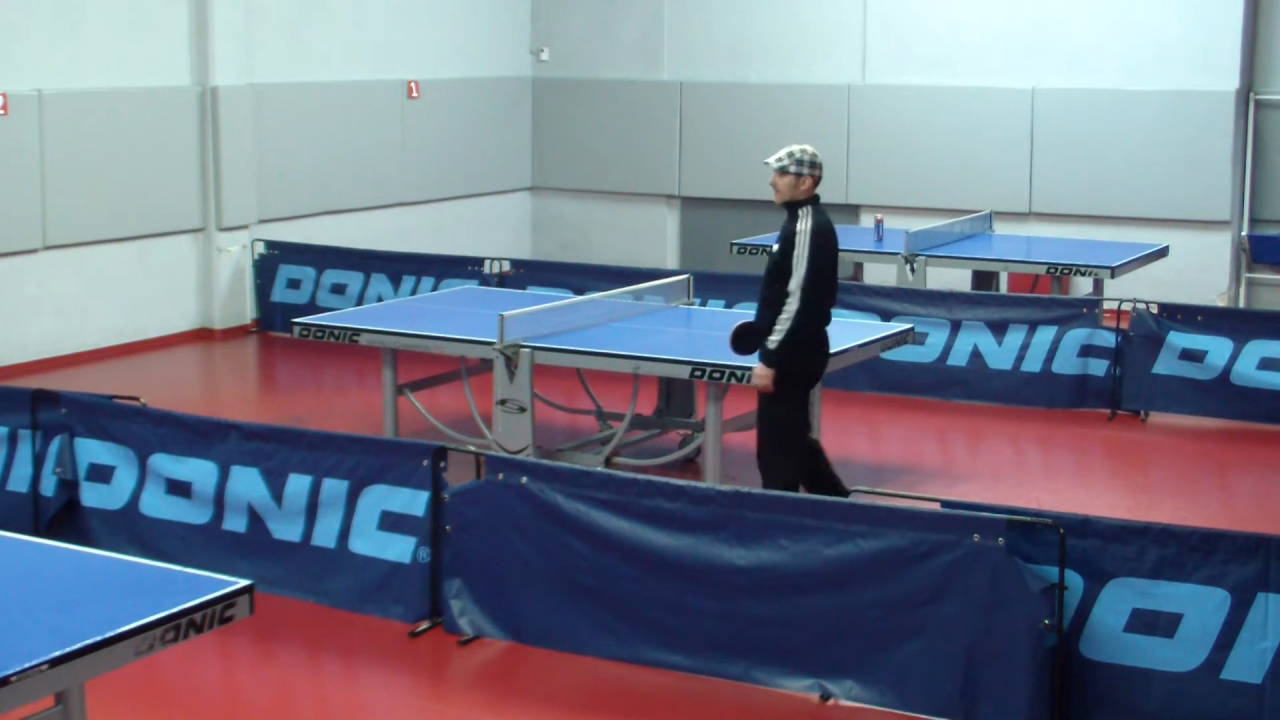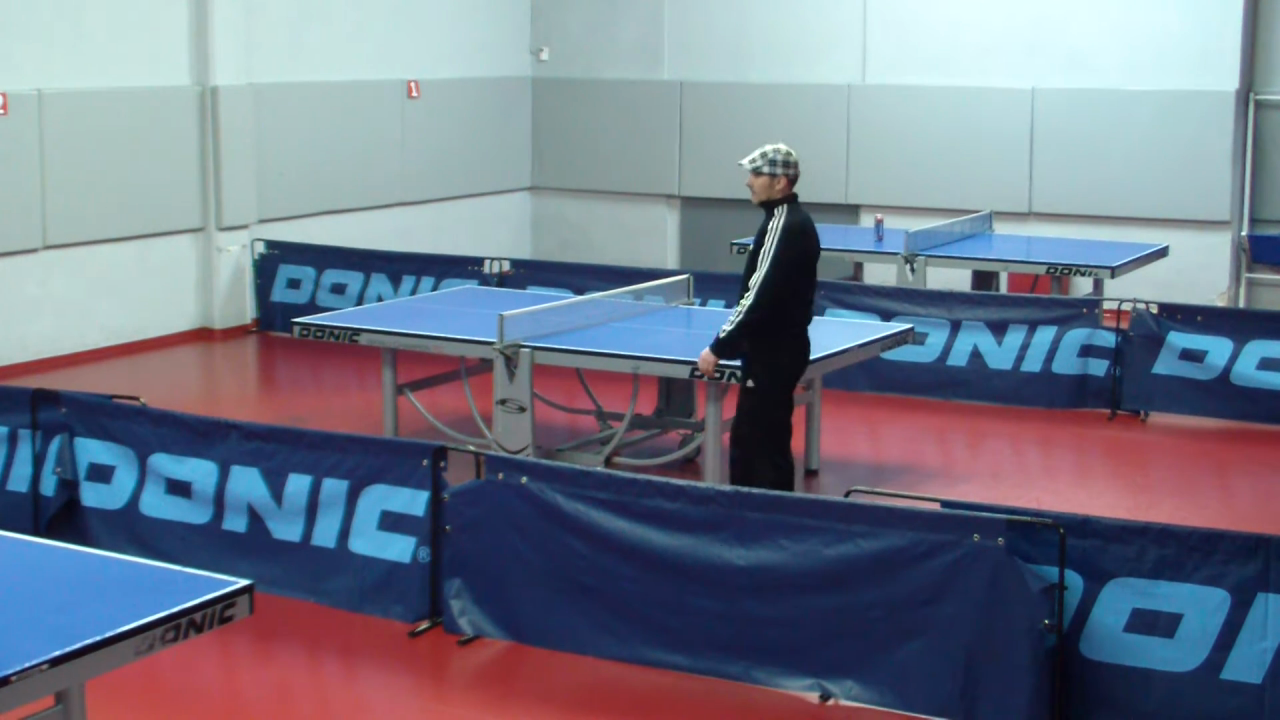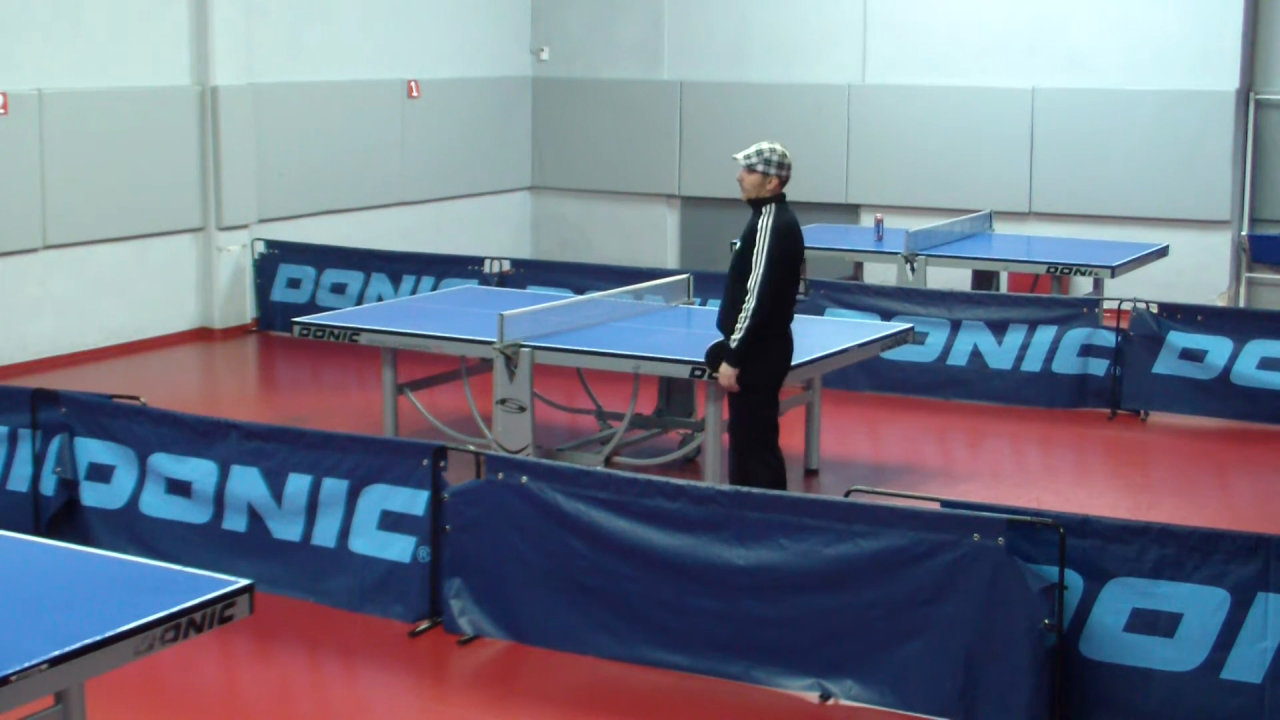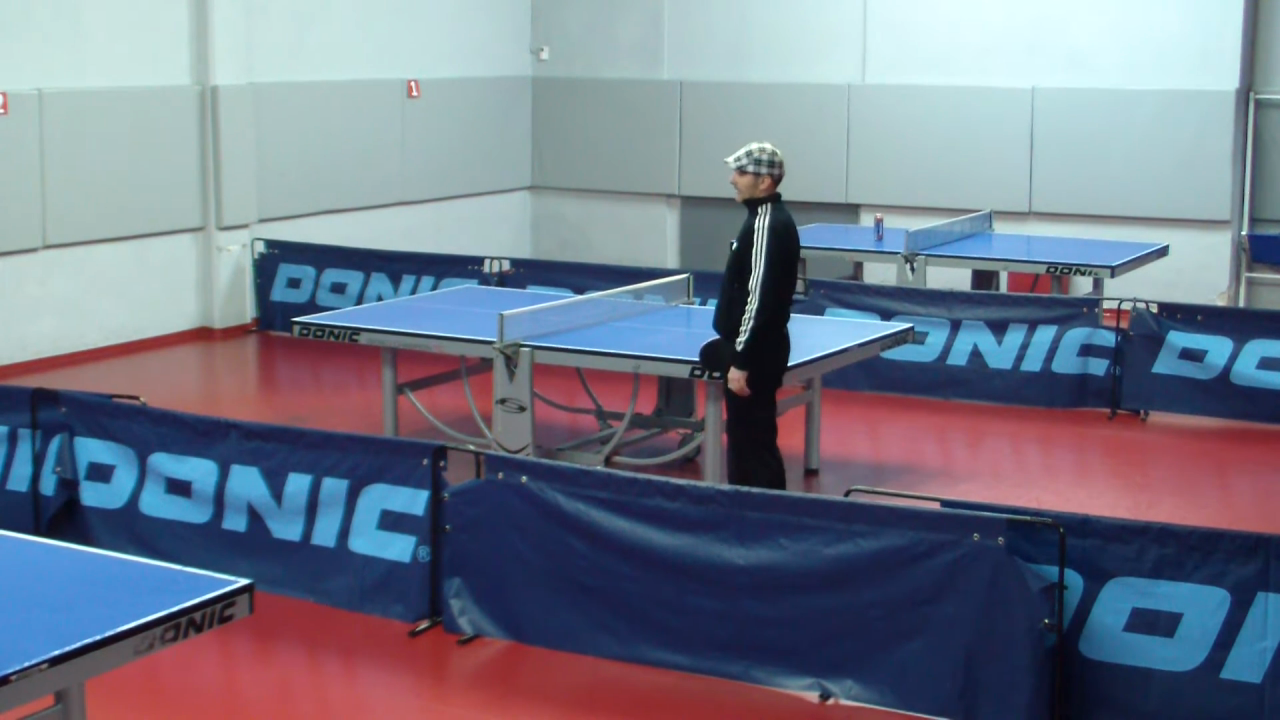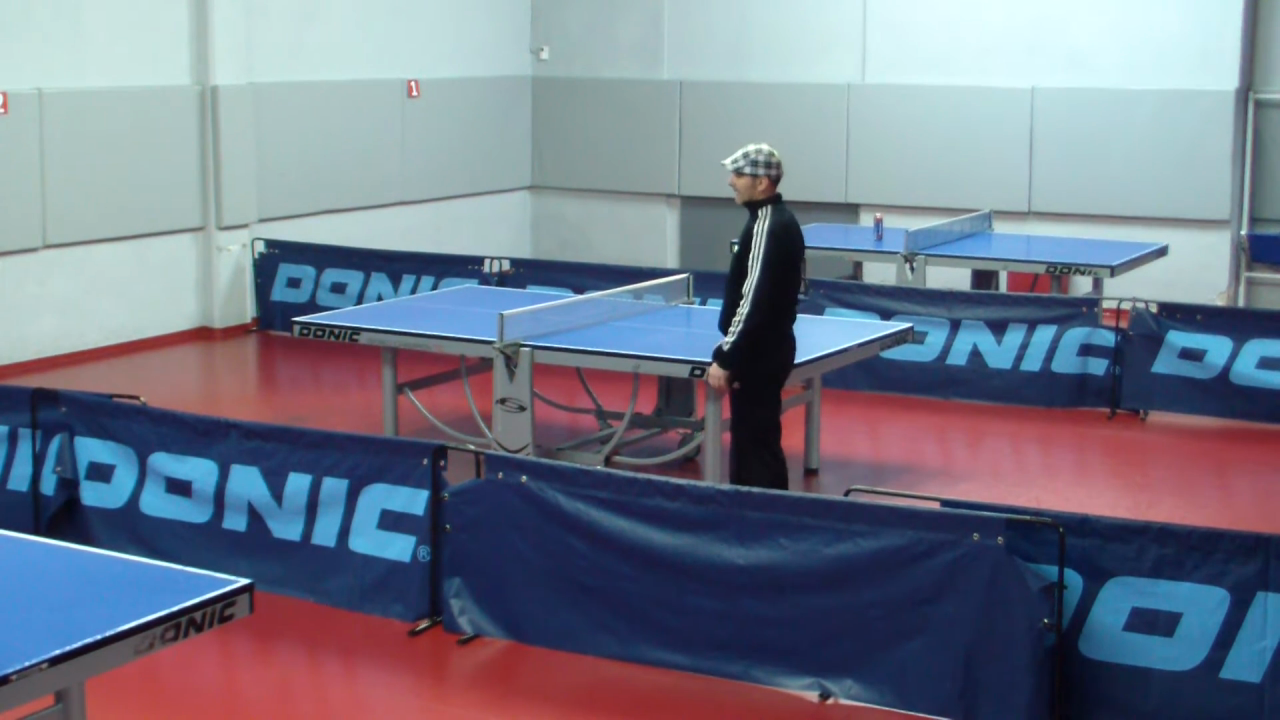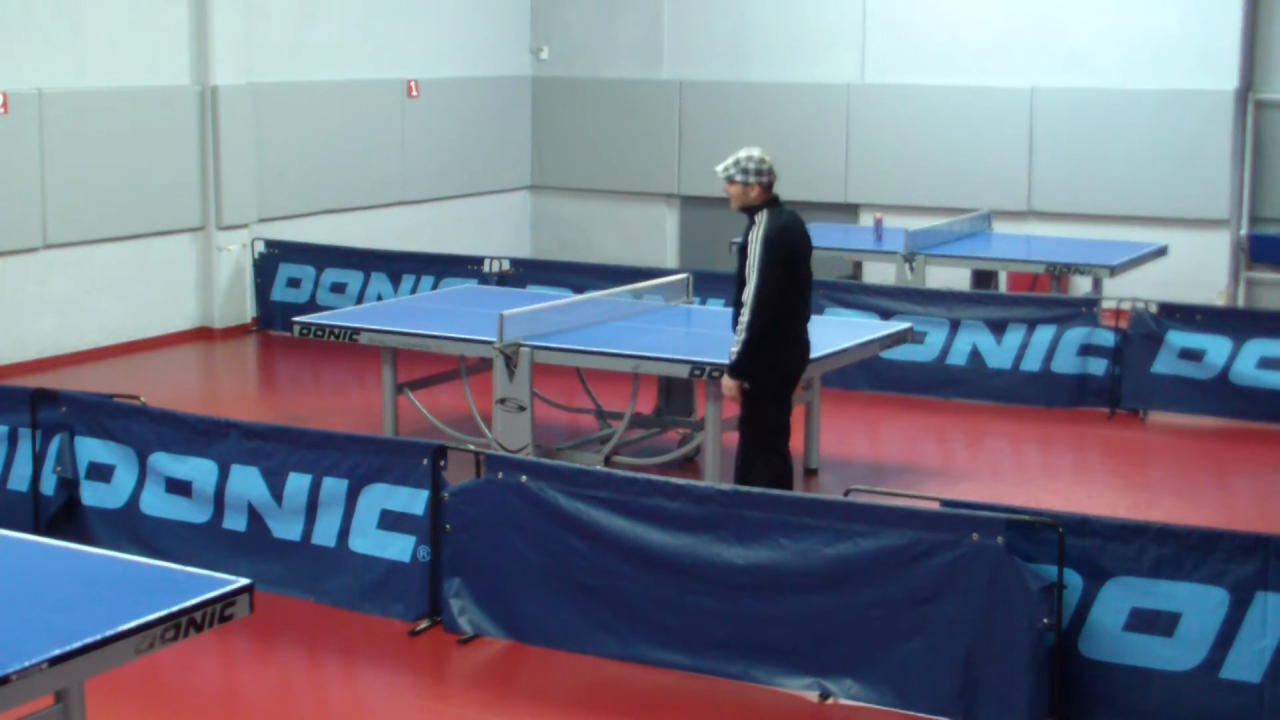
dt=0.3s
person 1, frame 1
left shoulder: (808, 227)
right shoulder: (803, 220)
left elbow: (799, 300)
left wrist: (769, 359)
right wrist: (768, 334)
left hip: (792, 354)
right hip: (795, 351)
left knee: (776, 445)
right knee: (795, 439)
person 1, frame 2
left shoulder: (783, 226)
right shoulder: (793, 220)
left elbow: (758, 297)
left wrist: (718, 347)
right wrist: (733, 343)
left hip: (775, 352)
right hip: (775, 347)
left knee: (766, 444)
right knee: (747, 437)
person 1, frame 3
left shoulder: (771, 224)
right shoulder: (776, 218)
left elbow: (757, 300)
left wrist: (732, 357)
right wrist: (735, 350)
left hip: (760, 353)
right hip: (762, 348)
left knee: (756, 442)
right knee: (746, 437)
person 1, frame 4
left shoulder: (766, 226)
right shoulder: (772, 219)
left elbow: (759, 301)
left wrist: (740, 361)
right wrist: (736, 351)
left hip: (756, 354)
right hip: (758, 348)
left knee: (754, 442)
right knee: (744, 437)
person 1, frame 5
left shoulder: (767, 227)
right shoulder: (779, 220)
left elbow: (753, 303)
left wrist: (725, 359)
left hip: (759, 354)
right hip: (767, 347)
left knee: (757, 441)
right knee: (747, 437)
person 1, frame 6
left shoulder: (764, 233)
right shoulder: (789, 220)
left elbow: (755, 308)
left wrist: (735, 369)
left hip: (772, 355)
right hip: (788, 345)
left knee: (763, 444)
right knee: (759, 439)
